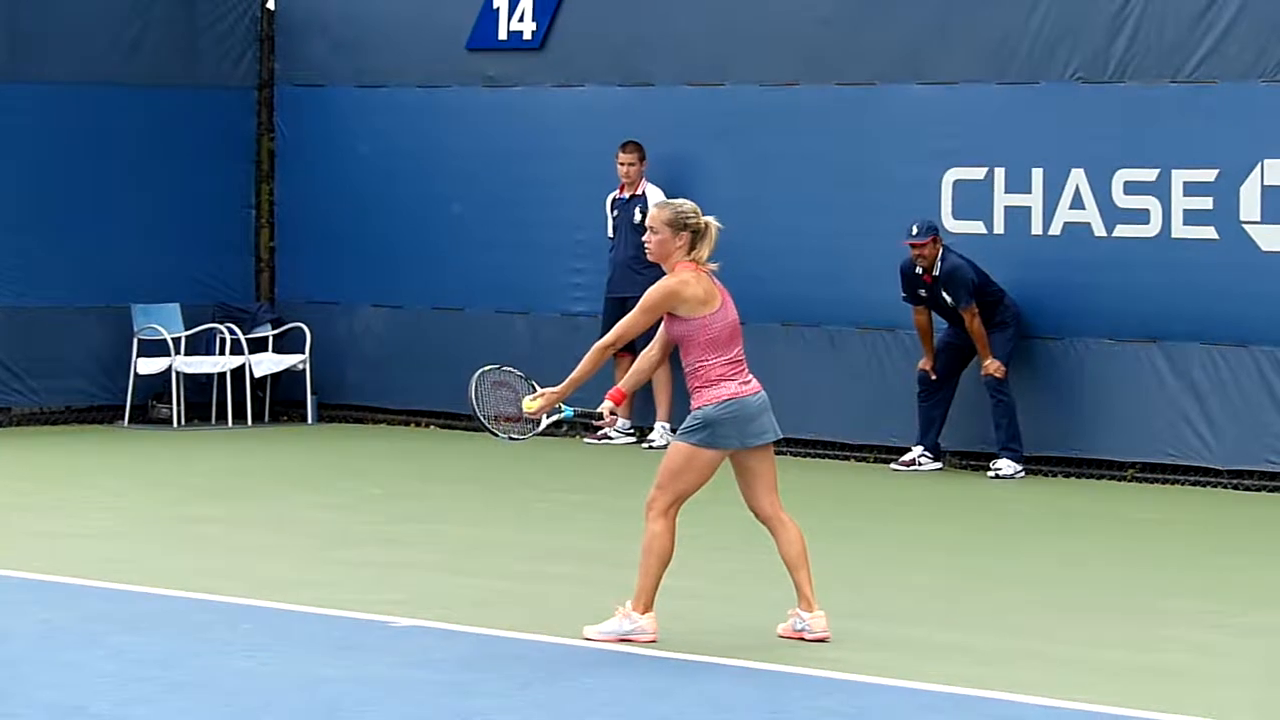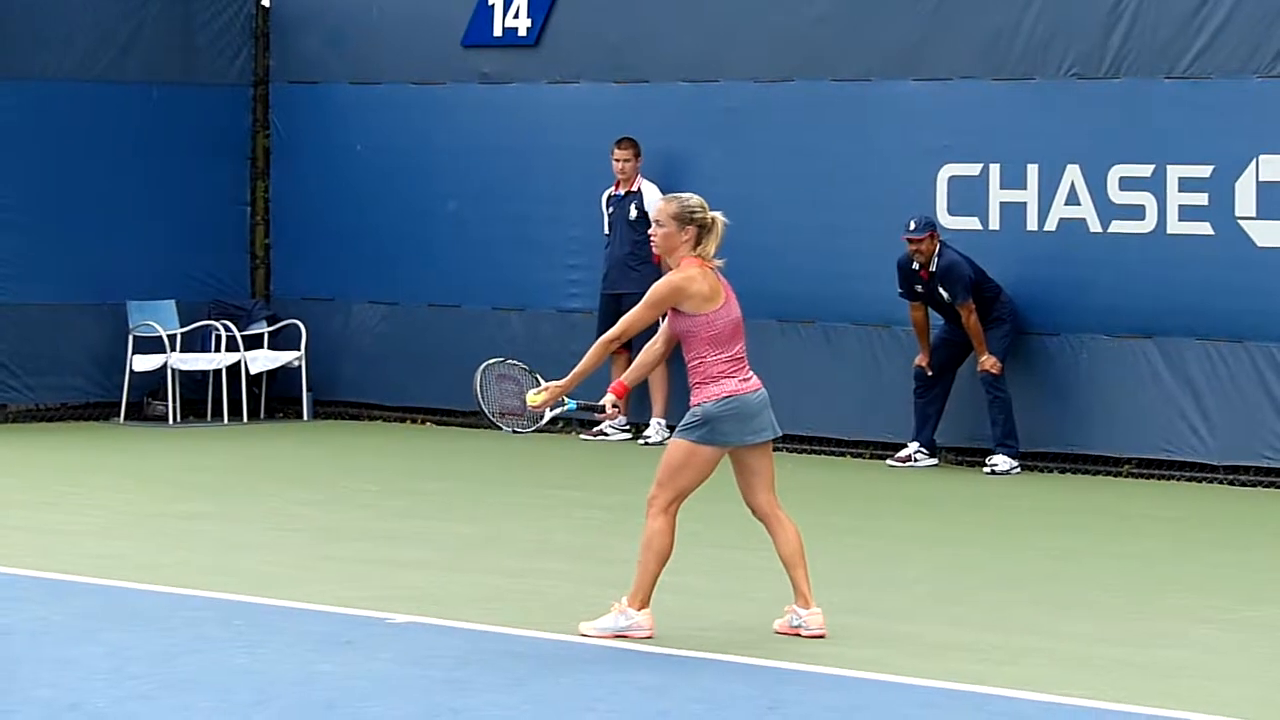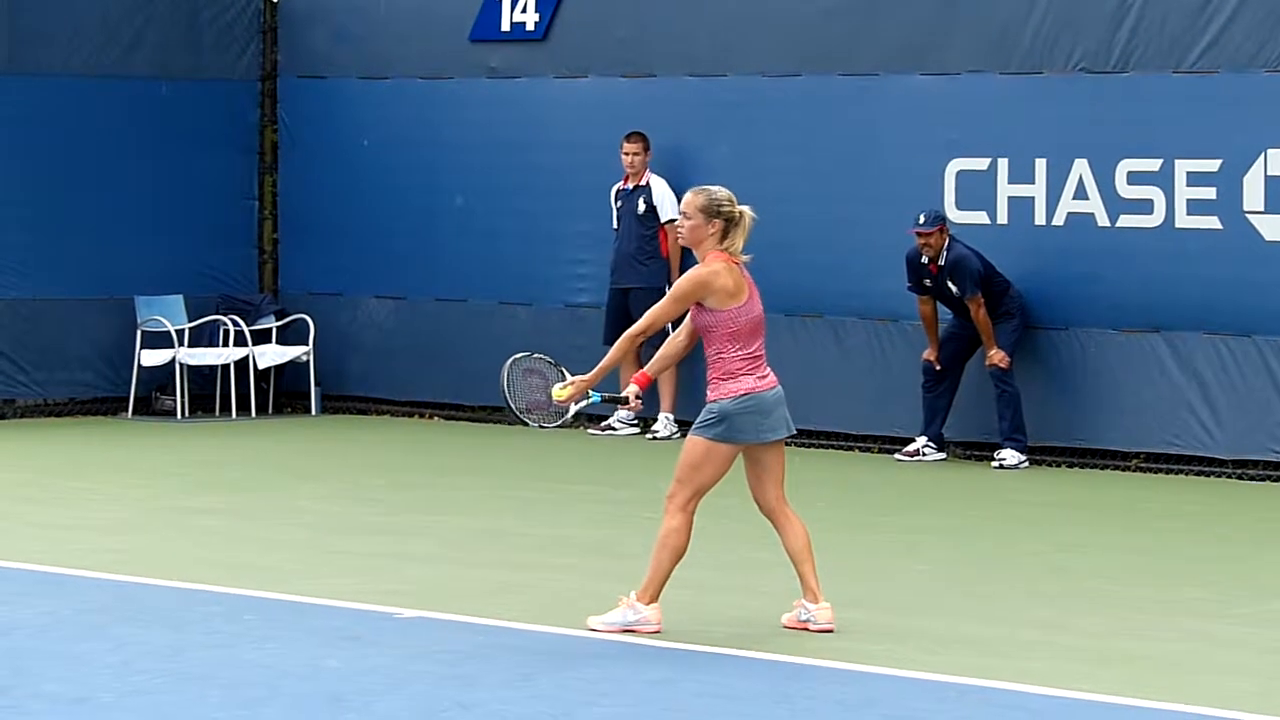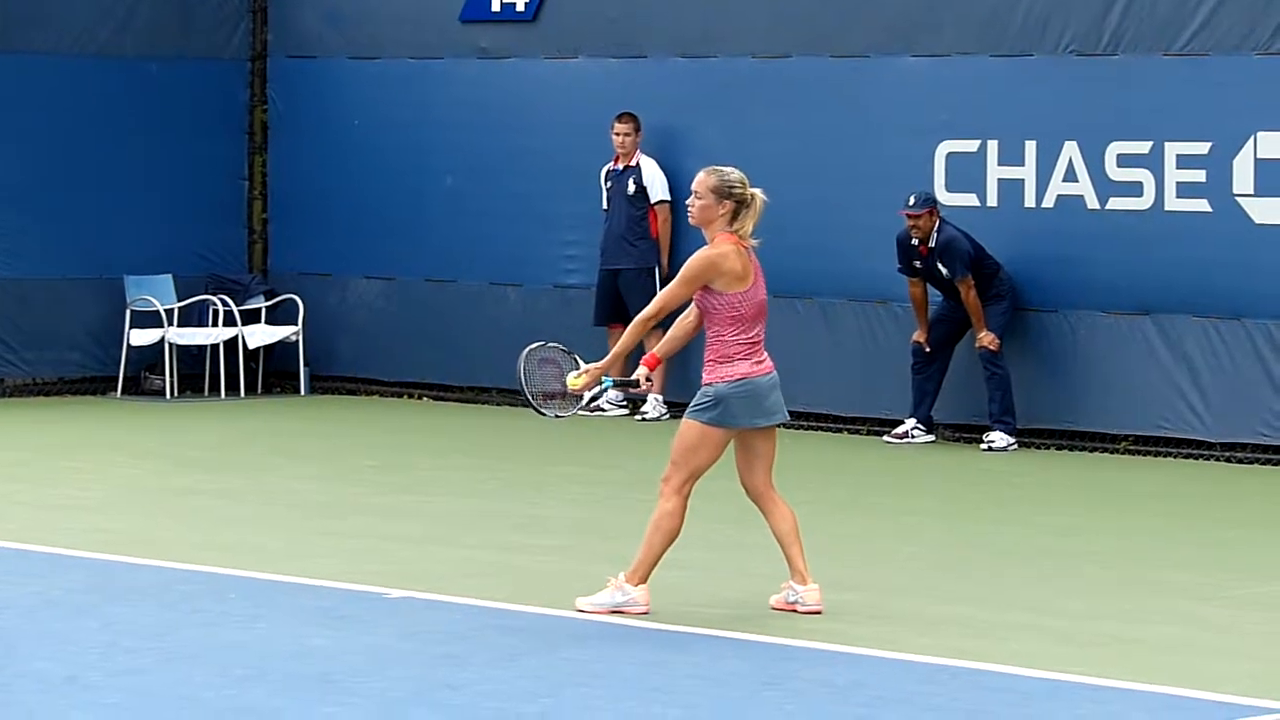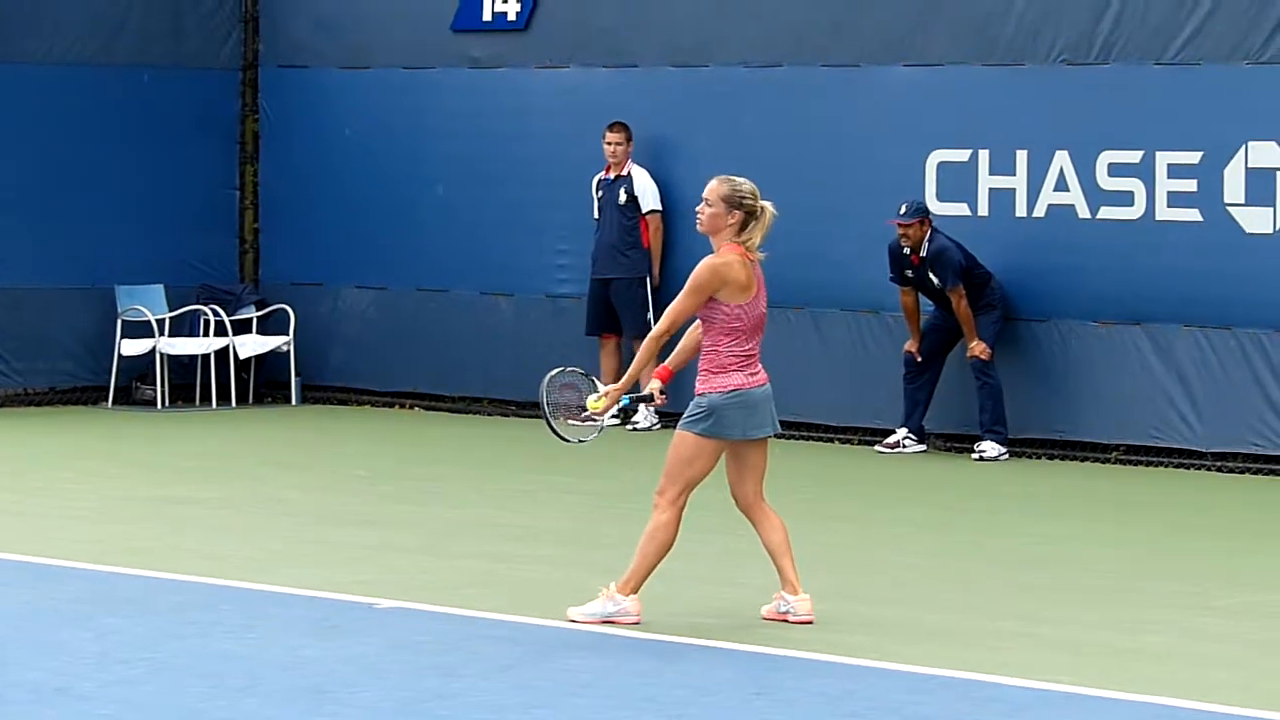
dt=1s
person 1, frame 1
left shoulder: (675, 285)
right shoulder: (697, 279)
left elbow: (609, 344)
right elbow: (656, 351)
left wrist: (561, 392)
right wrist: (616, 397)
left hip: (718, 410)
right hip: (750, 403)
left knee: (659, 507)
right knee: (770, 510)
left ankle: (639, 615)
right ankle: (810, 613)
person 1, frame 2
left shoulder: (680, 281)
right shoulder: (703, 274)
left elbow: (613, 338)
right elbow: (660, 344)
left wrist: (565, 385)
right wrist: (619, 389)
left hip: (717, 407)
right hip: (749, 400)
left knee: (660, 504)
right knee: (767, 507)
left ankle: (635, 612)
right ankle: (806, 610)
person 1, frame 3
left shoulder: (706, 275)
right shoulder: (729, 269)
left elbow: (639, 331)
right elbow: (684, 336)
left wrist: (591, 378)
right wrist: (641, 380)
left hip: (732, 404)
right hip: (764, 396)
left knee: (678, 502)
right knee: (775, 504)
left ankle: (643, 606)
right ankle: (815, 605)
person 1, frame 4
left shoulder: (714, 256)
right shoulder: (740, 251)
left elbow: (650, 315)
right elbow: (693, 317)
left wrist: (605, 365)
right wrist: (650, 362)
left hip: (728, 388)
right hip: (760, 382)
left knee: (673, 486)
right knee: (761, 489)
left ankle: (631, 588)
right ankle: (803, 587)
person 1, frame 5
left shoulder: (718, 265)
right shoulder: (745, 261)
left elbow: (661, 330)
left wrist: (624, 384)
right wrist: (663, 375)
left hip: (721, 398)
right hip: (753, 393)
left knee: (668, 499)
right knee: (751, 500)
left ankle: (622, 598)
right ankle: (794, 597)
person 2, frame 1
left shoulder: (654, 195)
right shoulder: (612, 200)
left wrist: (662, 281)
right wrist: (617, 274)
left hip: (646, 289)
right hip: (616, 288)
right knee: (622, 354)
left ankle: (662, 427)
right ankle: (623, 425)
person 2, frame 2
left shoulder: (649, 193)
right shoulder: (608, 196)
right wrist: (612, 274)
left hip: (642, 287)
right hip: (612, 286)
right knee: (619, 351)
left ankle: (658, 423)
right ankle: (618, 421)
person 2, frame 3
left shoulder: (658, 188)
right shoulder: (617, 191)
left elbow: (673, 236)
left wrist: (673, 280)
right wrist: (620, 270)
left hip: (651, 282)
right hip: (620, 281)
left knee: (660, 347)
left ankle: (666, 419)
right ankle: (626, 416)
person 2, frame 4
left shoulder: (648, 168)
right shoulder: (607, 172)
left elbow: (664, 216)
left wrist: (663, 260)
right wrist: (610, 250)
left hip: (641, 264)
right hip: (610, 262)
left knee: (650, 328)
right knee: (615, 327)
left ankle: (656, 400)
right ankle: (615, 397)
person 2, frame 5
left shoulder: (640, 178)
right shoulder: (598, 181)
left elbow: (655, 226)
left wrist: (655, 270)
right wrist: (600, 260)
left hip: (632, 273)
right hip: (601, 272)
left knee: (641, 338)
right knee: (607, 337)
left ankle: (648, 409)
person 3, frame 1
left shoulder: (955, 268)
right shoulder: (909, 269)
left elbow: (972, 317)
right elbow: (921, 312)
left wrist: (987, 359)
right wrist: (928, 356)
left hip: (998, 321)
right hip: (959, 326)
left knee: (994, 378)
right knee: (929, 377)
left ankle: (1010, 459)
right ankle: (927, 451)
person 3, frame 2
left shoulder: (952, 265)
right shoulder: (906, 265)
left elbow: (968, 313)
right elbow: (918, 309)
left wrist: (983, 355)
right wrist: (925, 352)
left hip: (995, 317)
right hip: (955, 322)
left knee: (990, 375)
right knee: (925, 373)
left ankle: (1006, 455)
right ankle: (922, 448)
person 3, frame 3
left shoulder: (961, 259)
right shoulder: (915, 258)
left elbow: (978, 307)
right elbow: (926, 303)
left wrist: (991, 350)
right wrist: (933, 346)
left hip: (1004, 312)
right hip: (964, 317)
left knee: (998, 369)
right knee: (934, 367)
left ankle: (1014, 449)
right ankle: (930, 442)
person 3, frame 4
left shoulder: (951, 241)
right shoulder: (905, 240)
left elbow: (968, 289)
right elbow: (916, 285)
left wrist: (981, 332)
right wrist: (923, 329)
left hip: (993, 294)
right hip: (954, 299)
left knee: (988, 351)
right knee: (923, 349)
left ankle: (1003, 431)
right ankle: (919, 424)
person 3, frame 5
left shoulder: (942, 250)
right shoulder: (897, 250)
left elbow: (959, 298)
right elbow: (908, 294)
left wrist: (972, 341)
right wrist: (915, 338)
left hip: (984, 304)
right hip: (946, 308)
left knee: (980, 361)
right knee: (915, 359)
left ankle: (994, 441)
right ankle: (911, 434)
